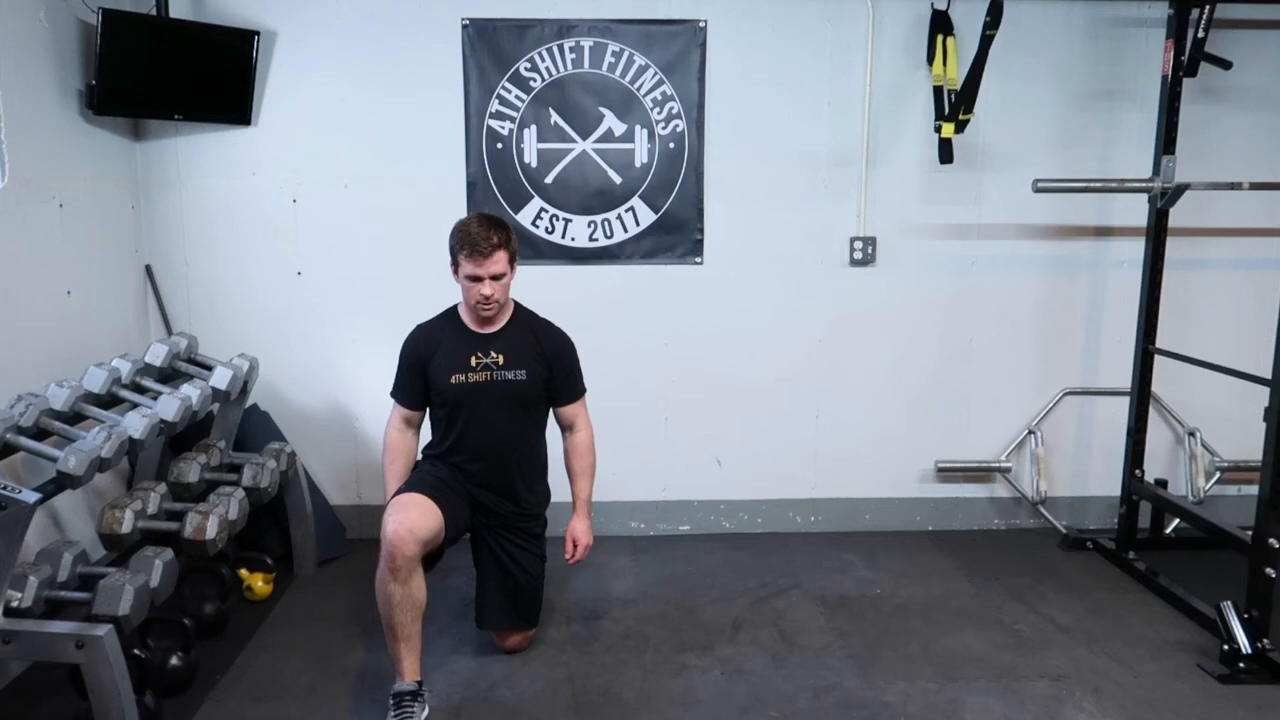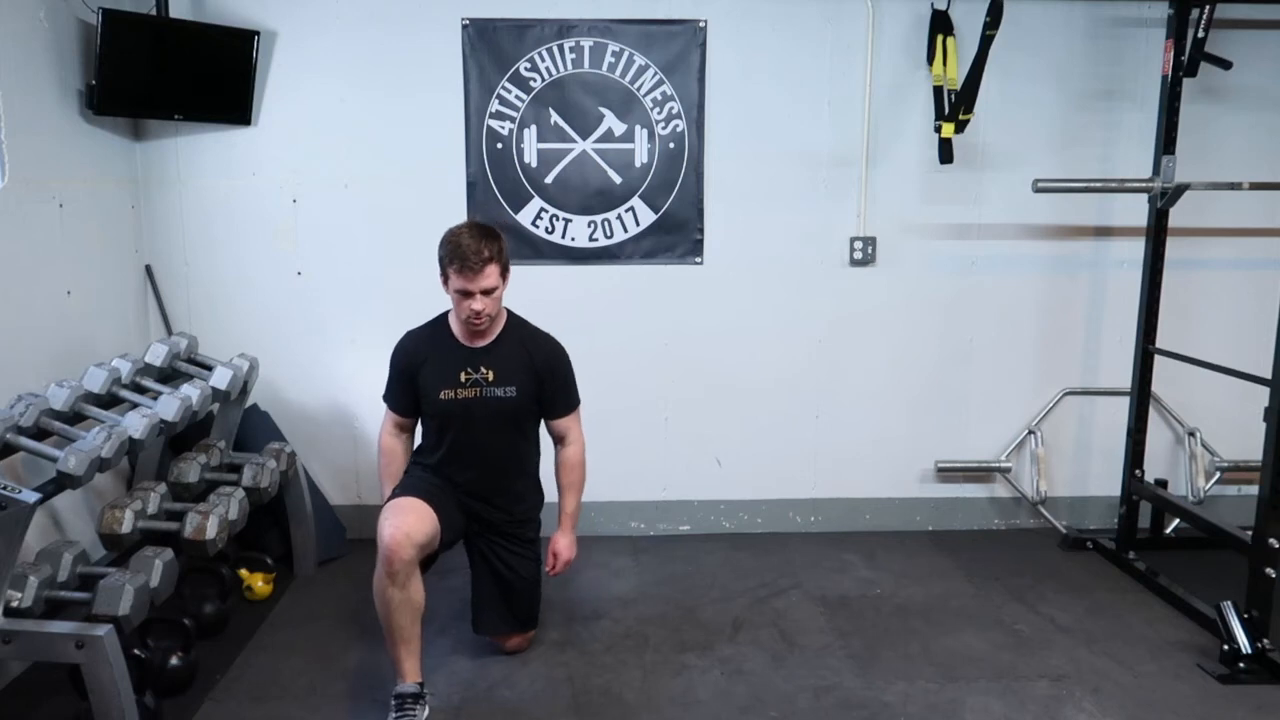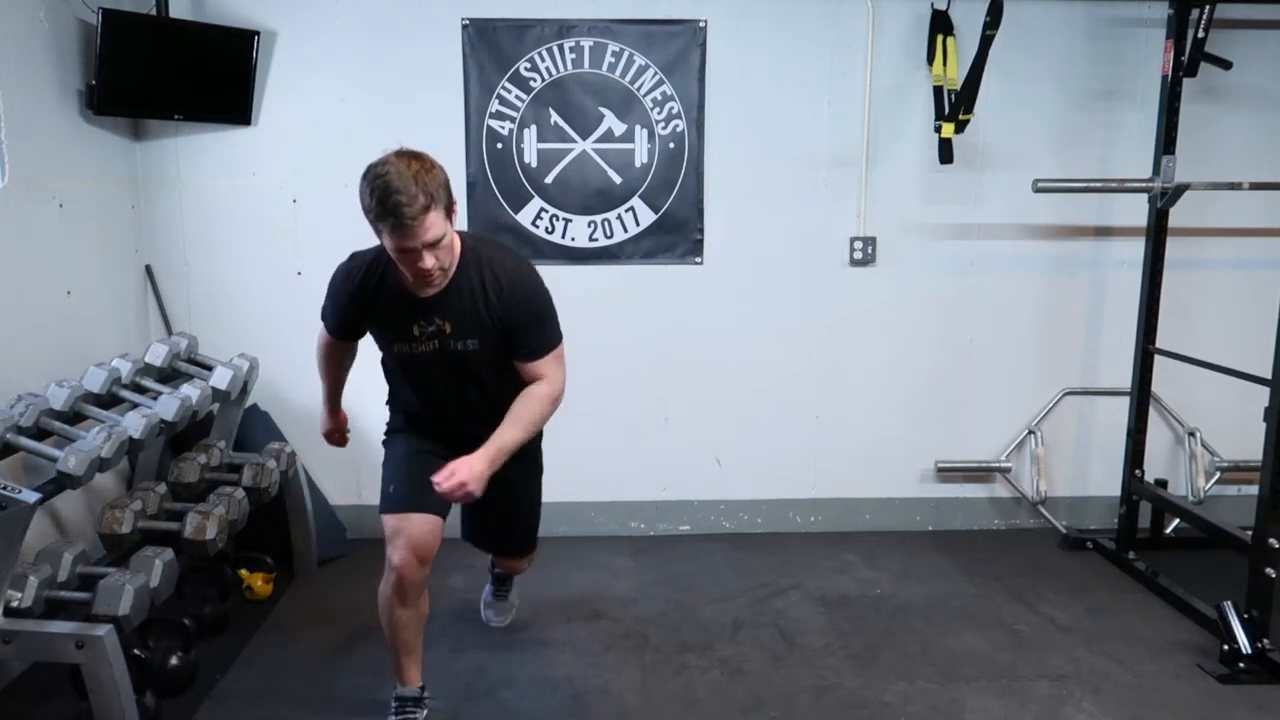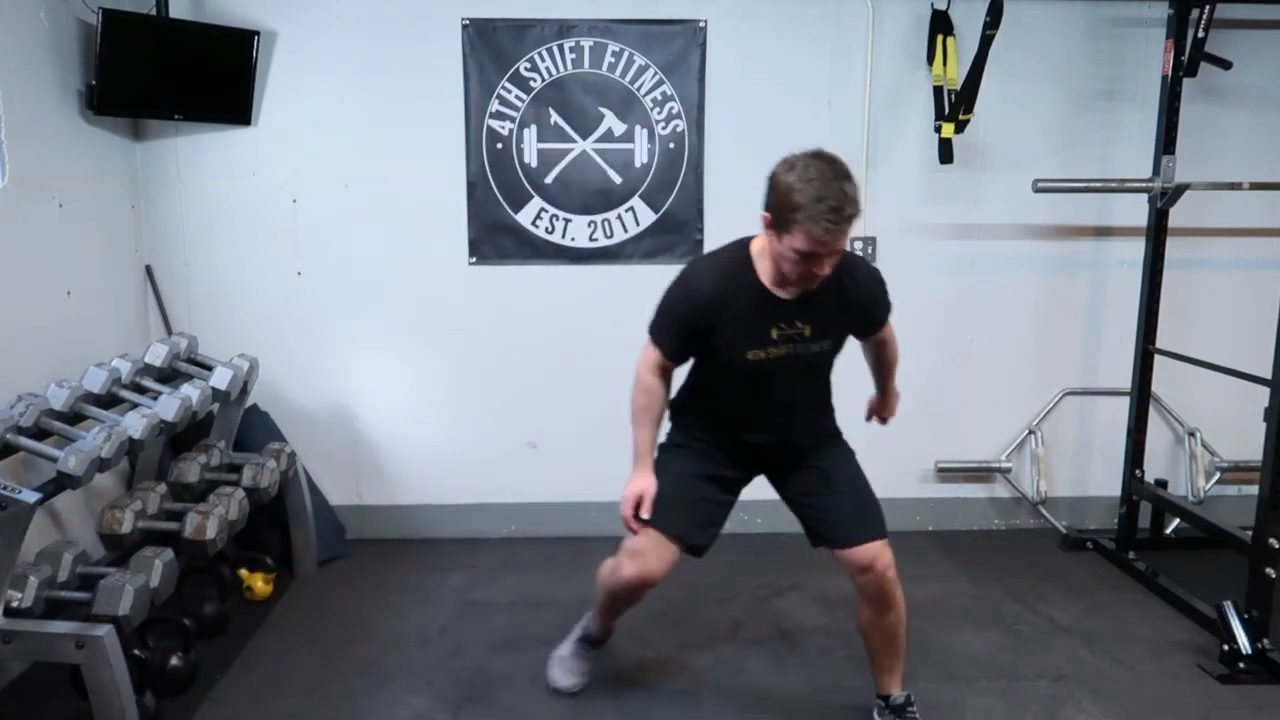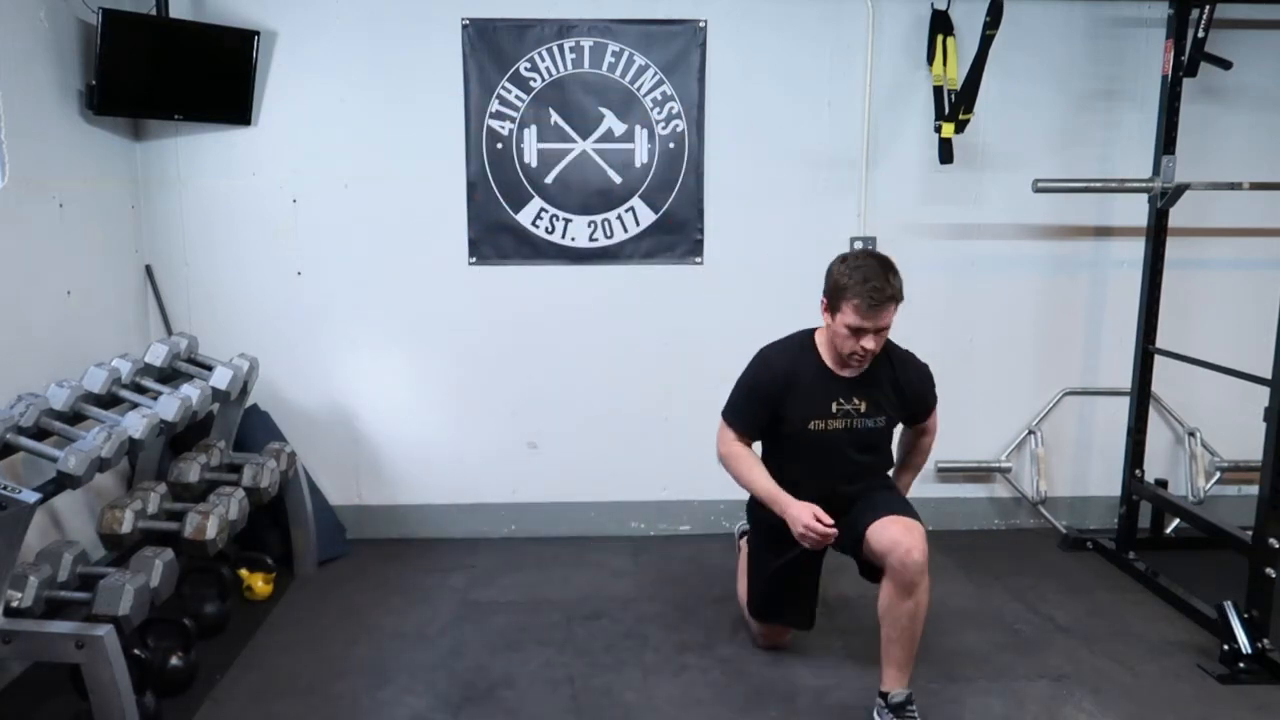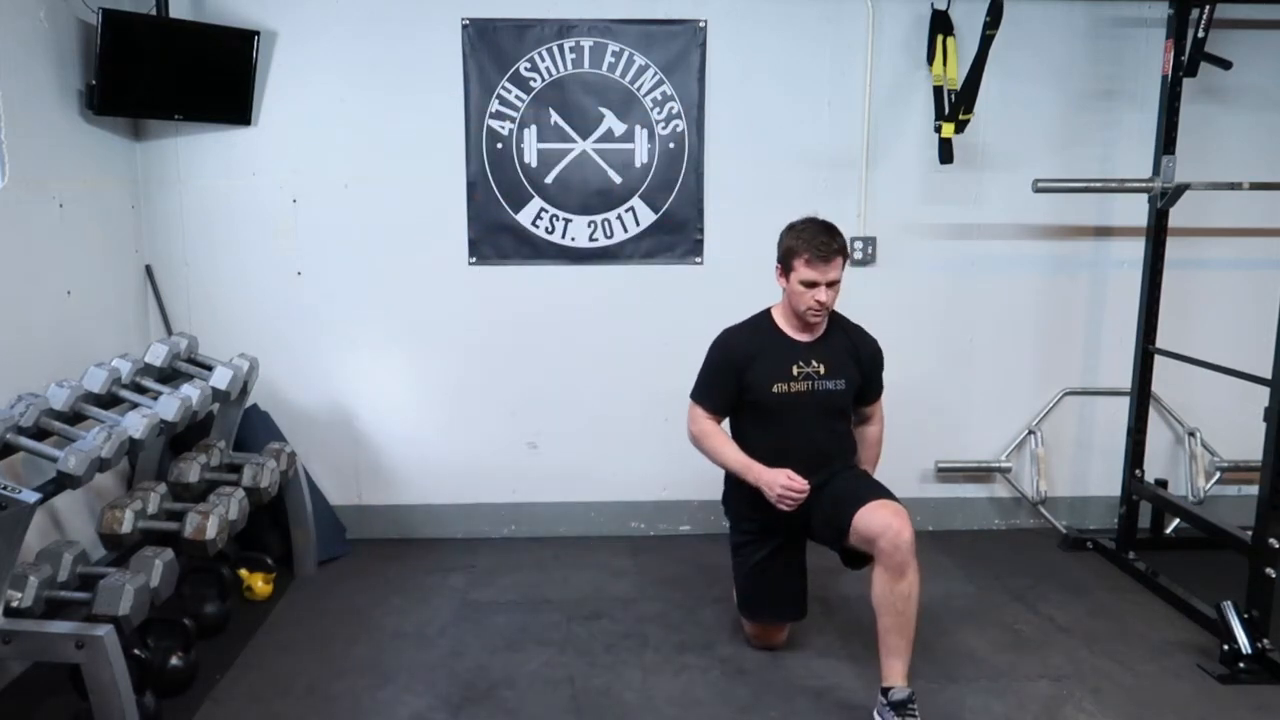
dt=0.7s
person 1, frame 1
left shoulder: (549, 342)
right shoulder: (426, 341)
left elbow: (576, 427)
right elbow: (403, 425)
left wrist: (581, 512)
right wrist: (393, 508)
left hip: (519, 499)
right hip: (446, 477)
left knee: (514, 638)
right knee: (397, 539)
left ankle: (490, 574)
person 1, frame 2
left shoulder: (542, 352)
right shoulder: (415, 349)
left elbow: (568, 440)
right elbow: (396, 431)
left wrist: (566, 527)
right wrist: (391, 509)
left hip: (511, 505)
right hip: (437, 484)
left knee: (513, 641)
right knee: (394, 543)
left ankle: (486, 571)
person 1, frame 3
left shoulder: (508, 277)
right shoulder: (358, 280)
left elbow: (545, 384)
right elbow: (335, 344)
left wrist: (485, 462)
right wrist: (331, 409)
left hip: (502, 429)
right hip: (418, 427)
left knee: (513, 553)
right knee: (406, 560)
left ankle: (499, 575)
person 1, frame 4
left shoulder: (859, 283)
right shoulder: (707, 286)
left elbow: (879, 336)
right elbow: (655, 368)
left wrist: (887, 390)
right wrist: (644, 466)
left hip: (808, 440)
right hip: (711, 439)
left knee: (874, 566)
right knee: (642, 567)
right ankle: (594, 630)
person 1, frame 5
left shoulder: (908, 373)
right shoulder: (776, 367)
left elbow: (921, 434)
right elbow: (731, 445)
left wrist: (896, 497)
right wrist: (787, 507)
left hip: (864, 497)
right hip: (789, 508)
left knee: (909, 550)
right knee: (769, 634)
right ankle: (752, 540)
person 1, frame 6
left shoulder: (858, 345)
right shoulder: (737, 345)
right elbow: (700, 425)
left wrist: (860, 492)
right wrist: (762, 476)
left hip: (833, 481)
right hip: (761, 497)
left knee: (896, 533)
right knee: (766, 636)
right ankle: (755, 571)
